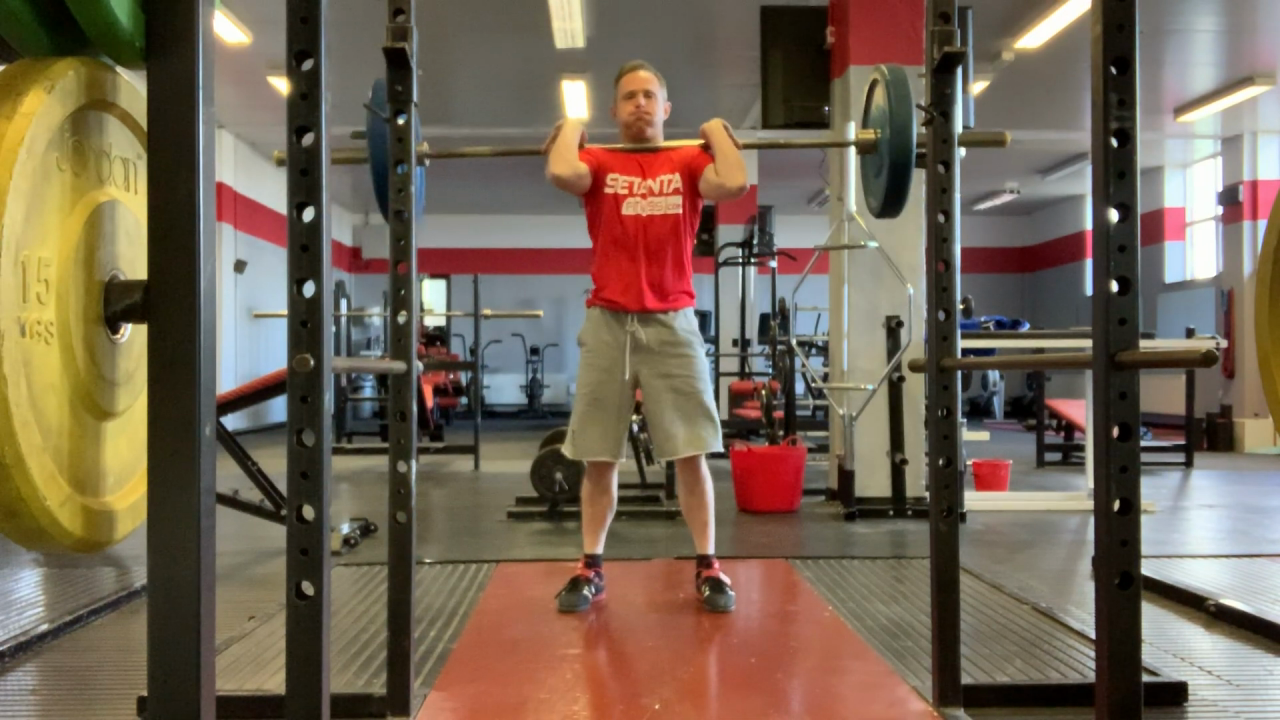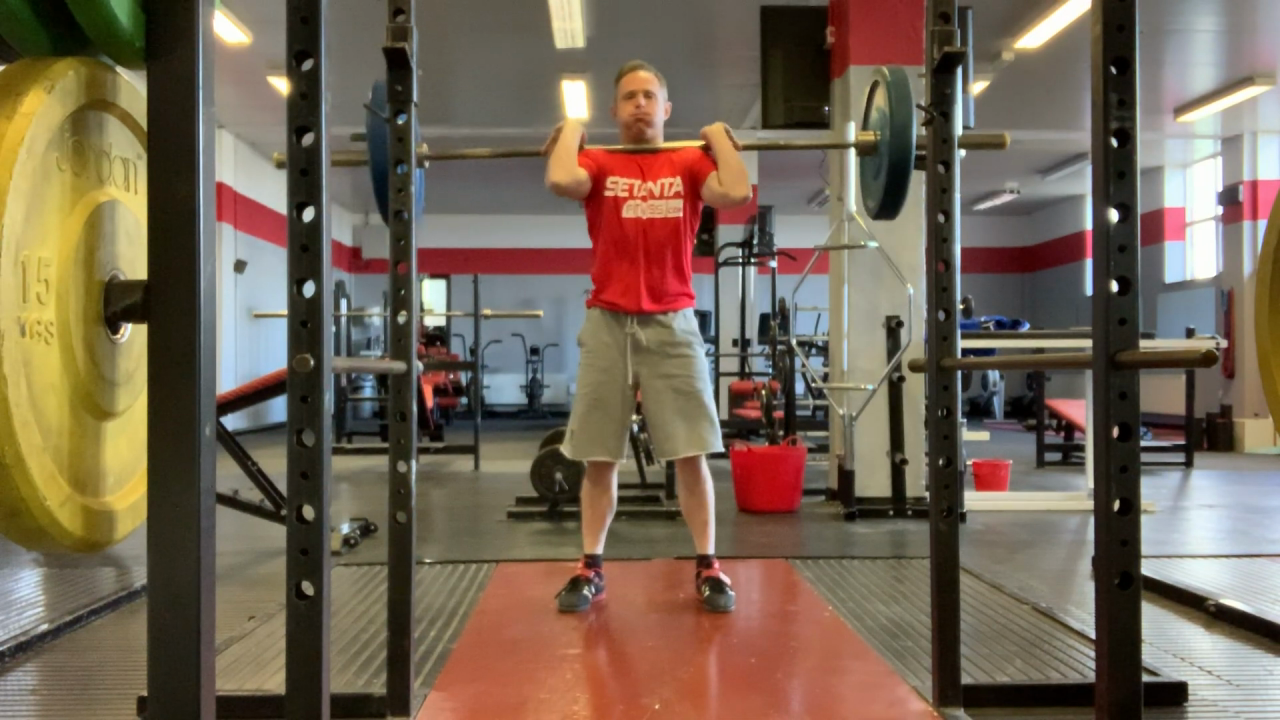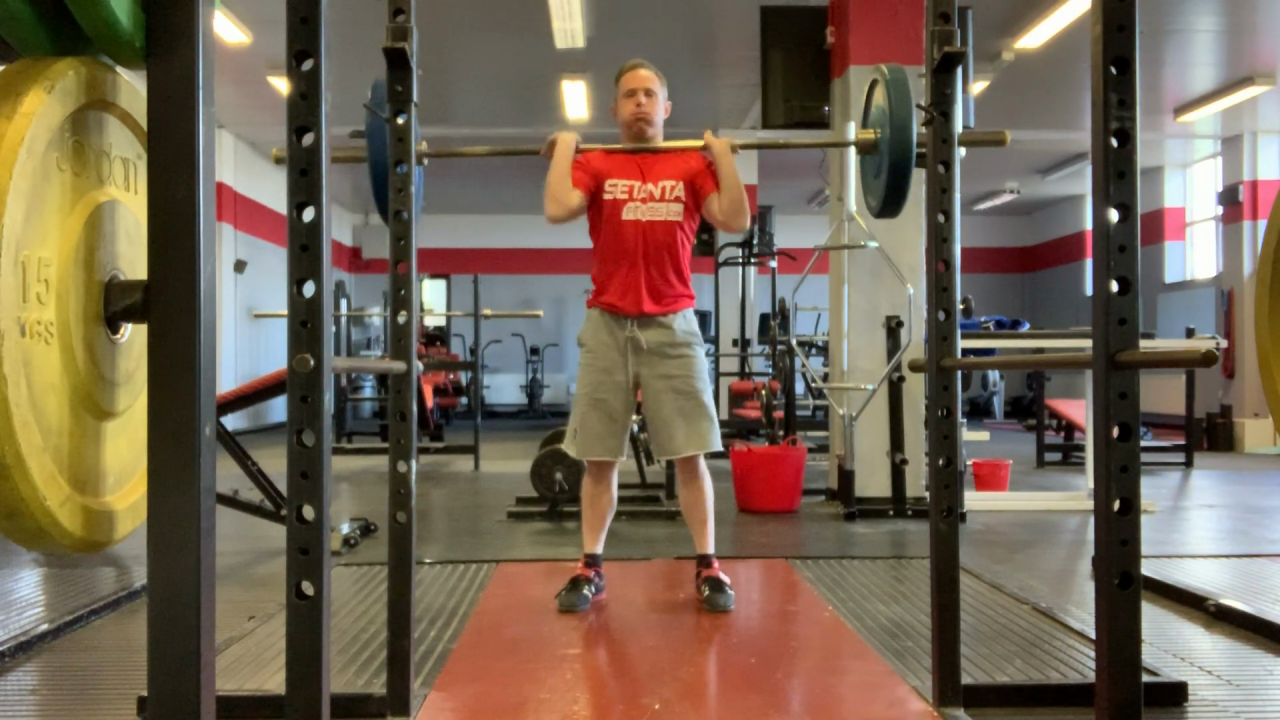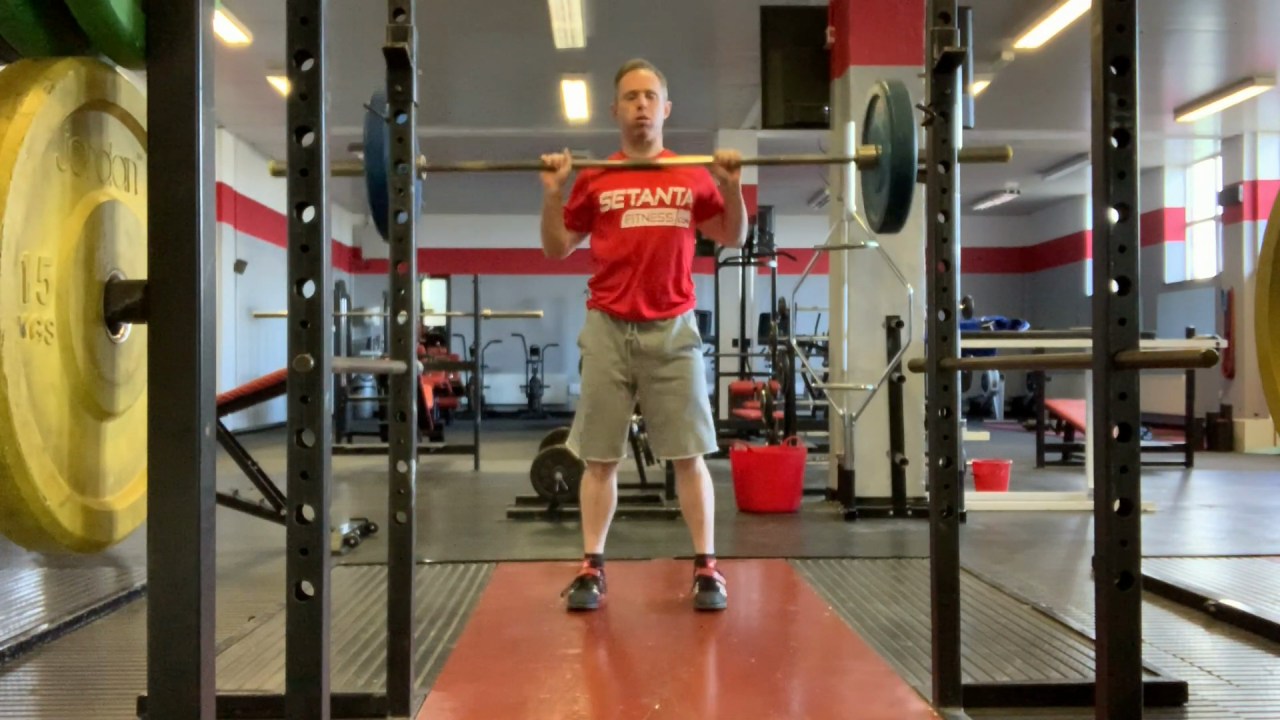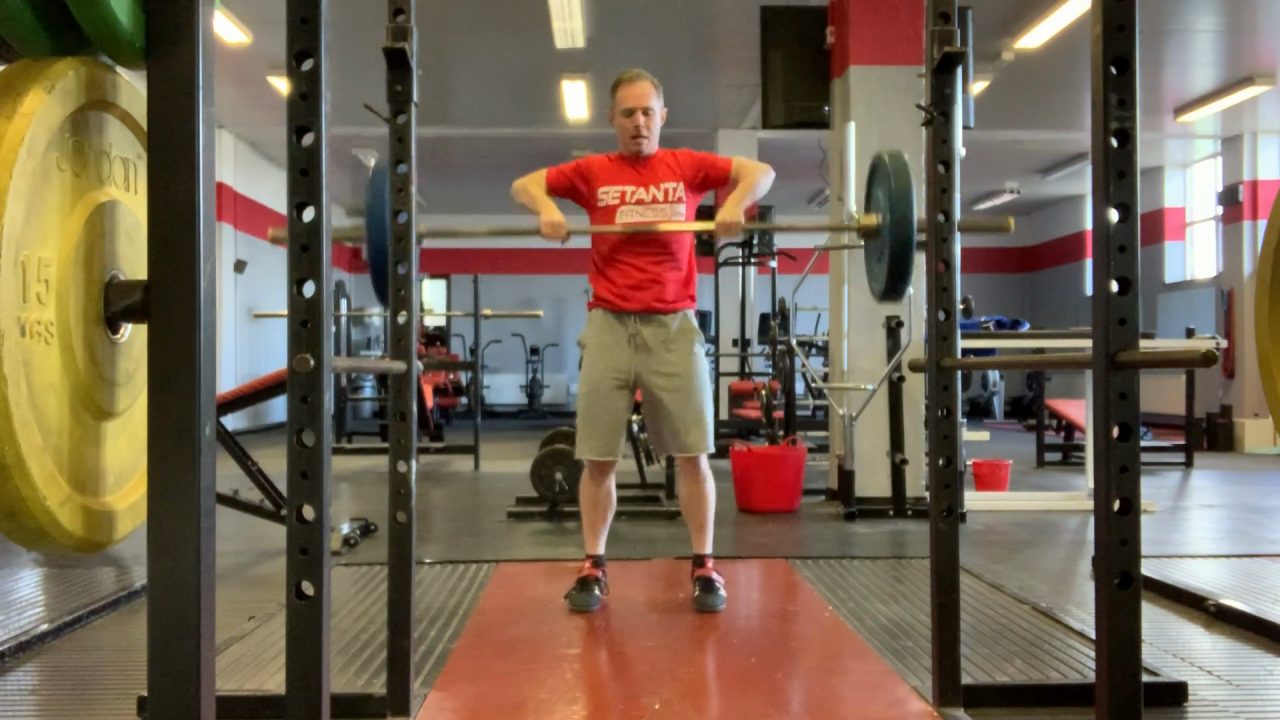
dt=0.1s
person 1, frame 1
left shoulder: (690, 161)
right shoulder: (598, 163)
left elbow: (735, 185)
right elbow: (560, 174)
left wrist: (718, 133)
right wrist: (569, 131)
left hip: (672, 323)
right hip: (608, 323)
left knee: (690, 452)
right knee: (599, 456)
left ankle: (707, 567)
right ankle: (590, 568)
person 1, frame 2
left shoulder: (691, 162)
right shoulder: (597, 164)
left elbow: (737, 196)
right elbow: (560, 182)
left wrist: (719, 138)
right wrist: (569, 134)
left hip: (672, 323)
right hip: (608, 324)
left knee: (691, 453)
right knee: (599, 457)
left ankle: (707, 567)
right ankle: (590, 568)
person 1, frame 3
left shoulder: (694, 165)
right shoulder: (594, 166)
left elbow: (737, 221)
right elbow: (557, 210)
left wrist: (723, 154)
right wrist: (562, 150)
left hip: (672, 325)
right hip: (608, 326)
left knee: (690, 454)
right knee: (598, 456)
left ankle: (708, 567)
right ankle: (590, 568)
person 1, frame 4
left shoulder: (694, 172)
right shoulder: (593, 176)
left elbow: (733, 236)
right elbow: (556, 247)
left wrist: (729, 180)
right wrist: (552, 188)
left hip: (672, 329)
right hip: (608, 329)
left knee: (688, 454)
right knee: (600, 457)
left ankle: (705, 567)
right ankle: (592, 567)
person 1, frame 5
left shoulder: (689, 166)
right shoulder: (591, 171)
left elbow: (760, 172)
right elbow: (524, 186)
left wrist: (737, 204)
right wrist: (545, 209)
left hip: (674, 327)
right hip: (609, 327)
left knee: (692, 454)
right knee: (598, 459)
left ankle: (702, 566)
right ankle: (593, 568)
